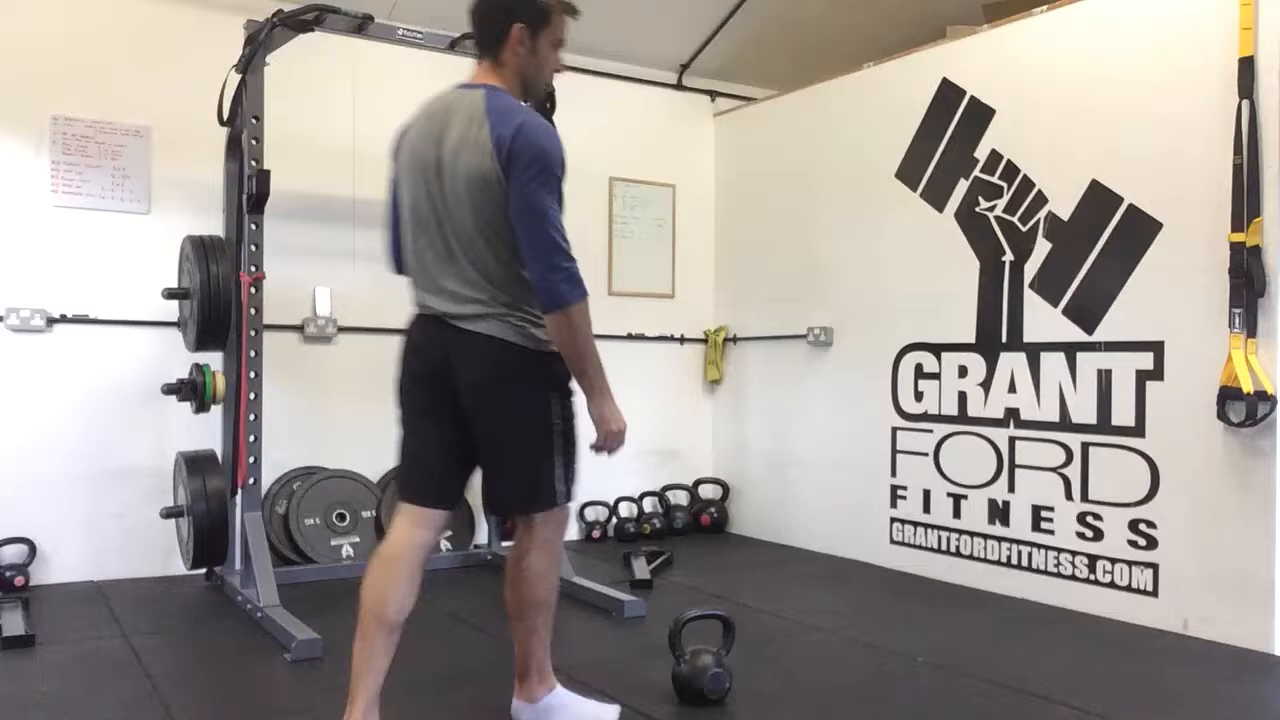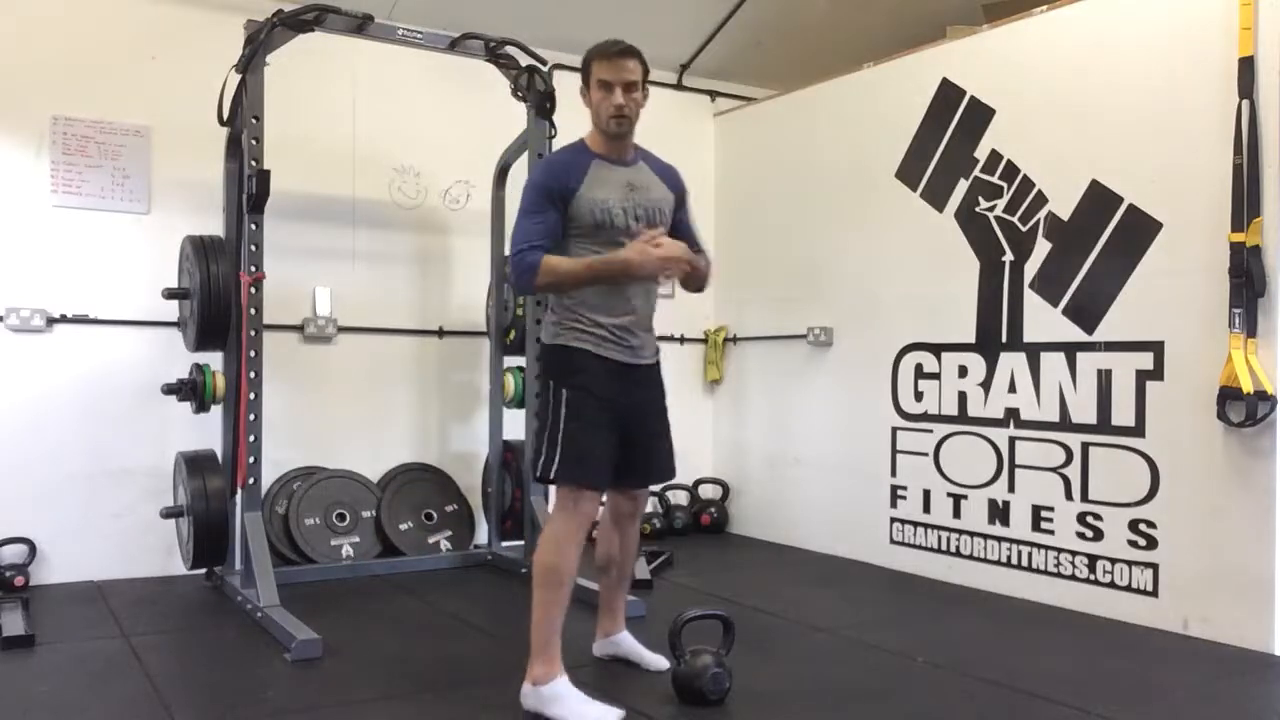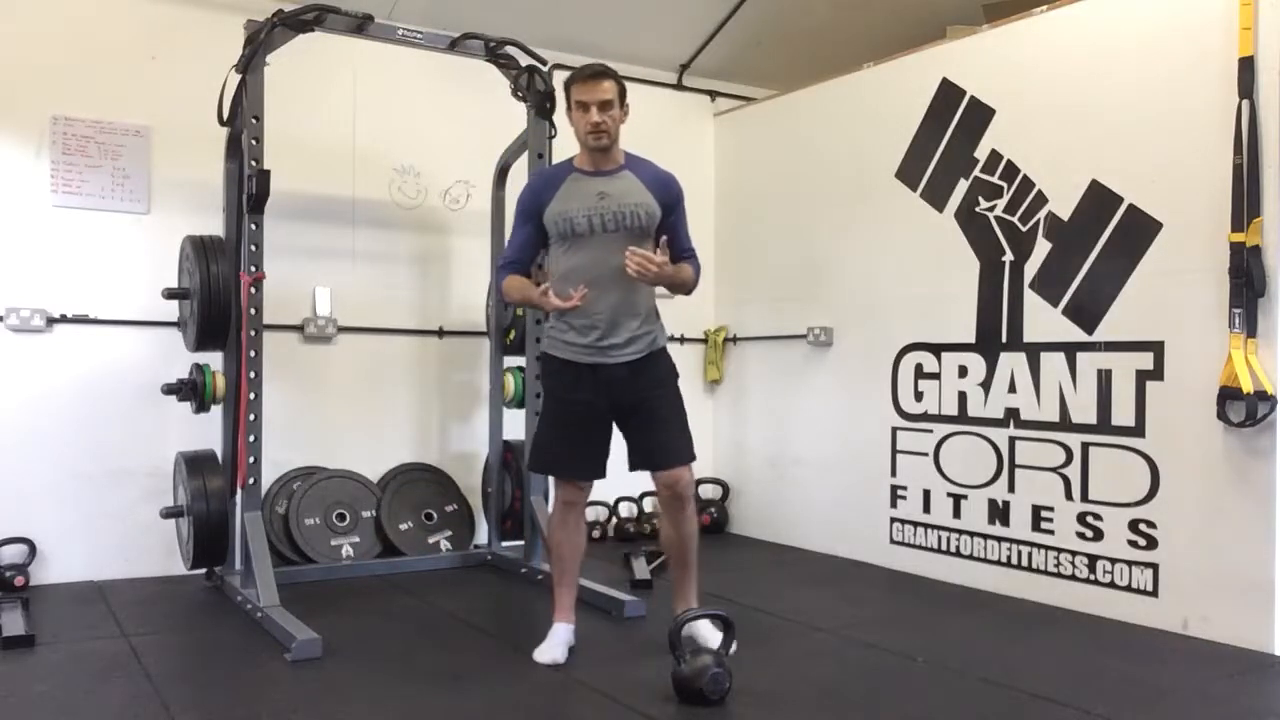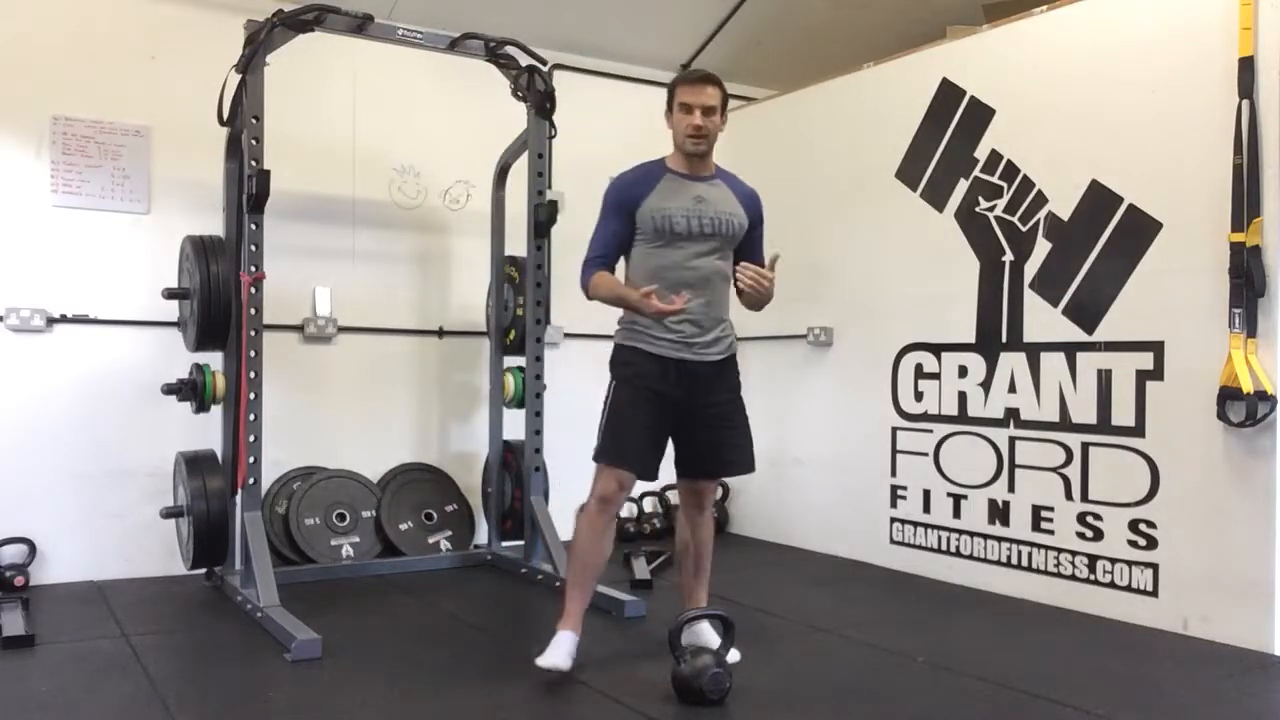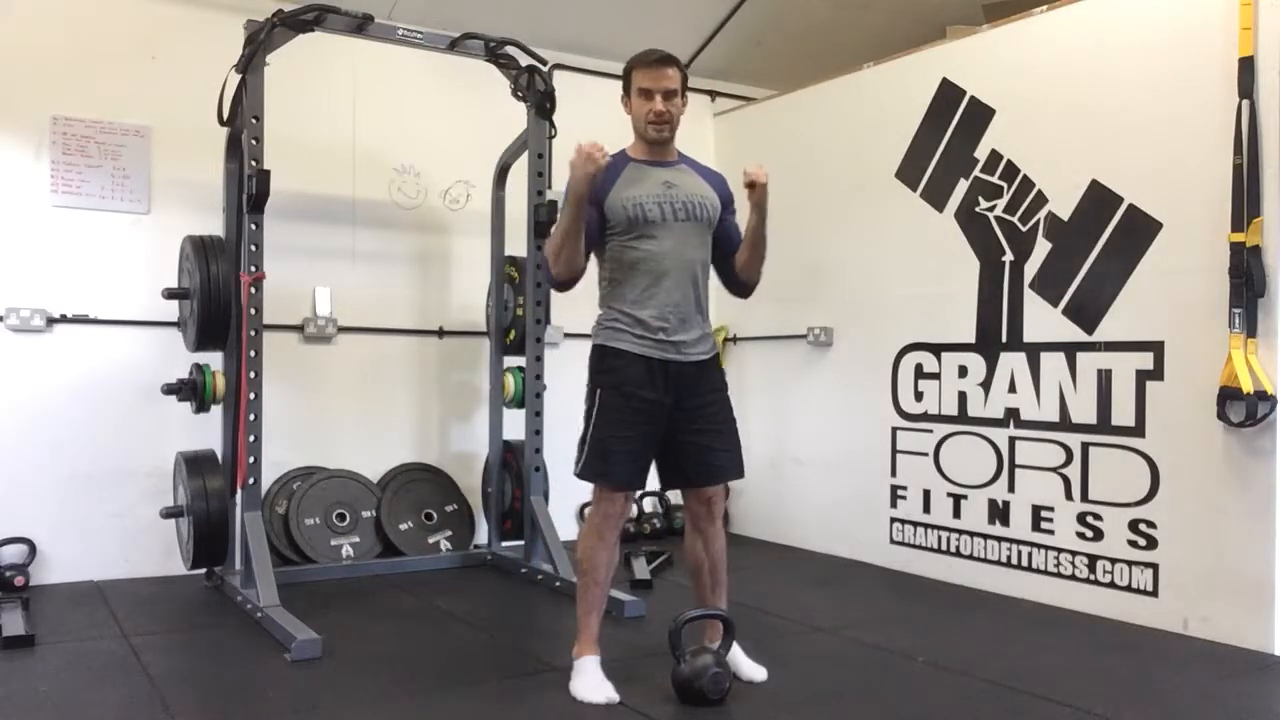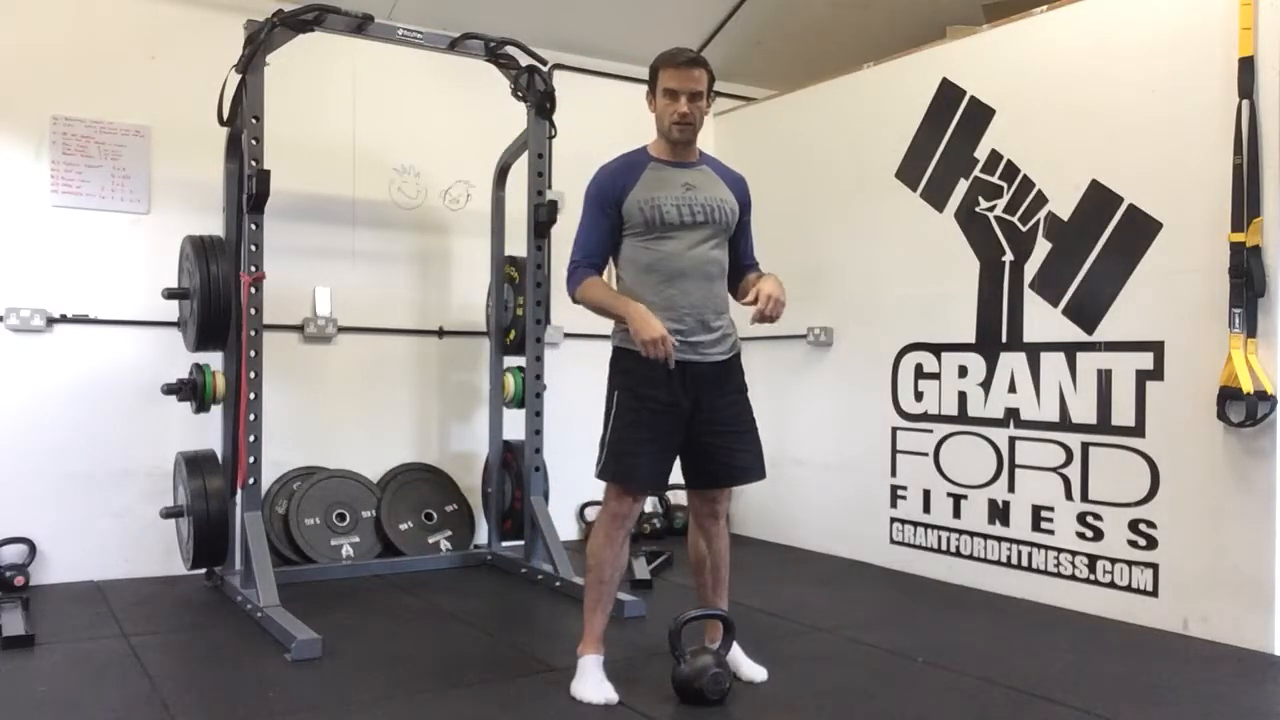
dt=0.7s
person 1, frame 1
left shoulder: (416, 127)
right shoulder: (526, 133)
right elbow: (552, 281)
right wrist: (599, 394)
left hip: (431, 343)
right hip: (509, 356)
left knee: (416, 522)
right knee: (539, 523)
person 1, frame 2
left shoulder: (665, 177)
right shoulder: (558, 172)
left elbow: (697, 276)
right elbow: (526, 270)
left wrist: (683, 255)
right wrist: (619, 261)
left hip: (640, 361)
right hip: (579, 359)
left knee: (629, 503)
right knee: (577, 504)
left ankle: (611, 630)
person 1, frame 3
left shoulder: (659, 185)
right shoulder: (542, 190)
left elbow: (690, 273)
right elbow: (509, 275)
left wrist: (665, 271)
right wrist: (540, 297)
left hip: (643, 359)
right hip: (571, 364)
left knee: (677, 486)
right knee: (570, 495)
left ankle: (689, 613)
right ankle: (563, 622)
person 1, frame 4
left shoulder: (744, 200)
right shoulder: (632, 187)
left elbow: (756, 294)
right elbow: (593, 273)
left wrist: (761, 287)
right wrist: (634, 299)
left hip: (714, 366)
right hip: (644, 358)
left knee: (699, 496)
right knee: (609, 490)
left ankle: (697, 621)
right ankle: (568, 628)
person 1, frame 5
left shoulder: (711, 184)
right shoulder: (604, 177)
left elbow: (741, 283)
right elbow: (560, 276)
left wrist: (758, 213)
right wrist: (578, 193)
left hip: (699, 364)
right hip: (626, 361)
left knee: (708, 505)
right knee: (611, 505)
left ankle: (715, 641)
right ankle: (586, 654)
person 1, frame 6
left shoulder: (731, 186)
right shoulder: (617, 179)
right elbow: (581, 276)
left wrist: (766, 282)
right wrist: (633, 311)
left hip: (719, 366)
right hip: (645, 366)
left knee: (713, 507)
right knee: (622, 505)
left ankle: (716, 640)
right ankle: (591, 654)
